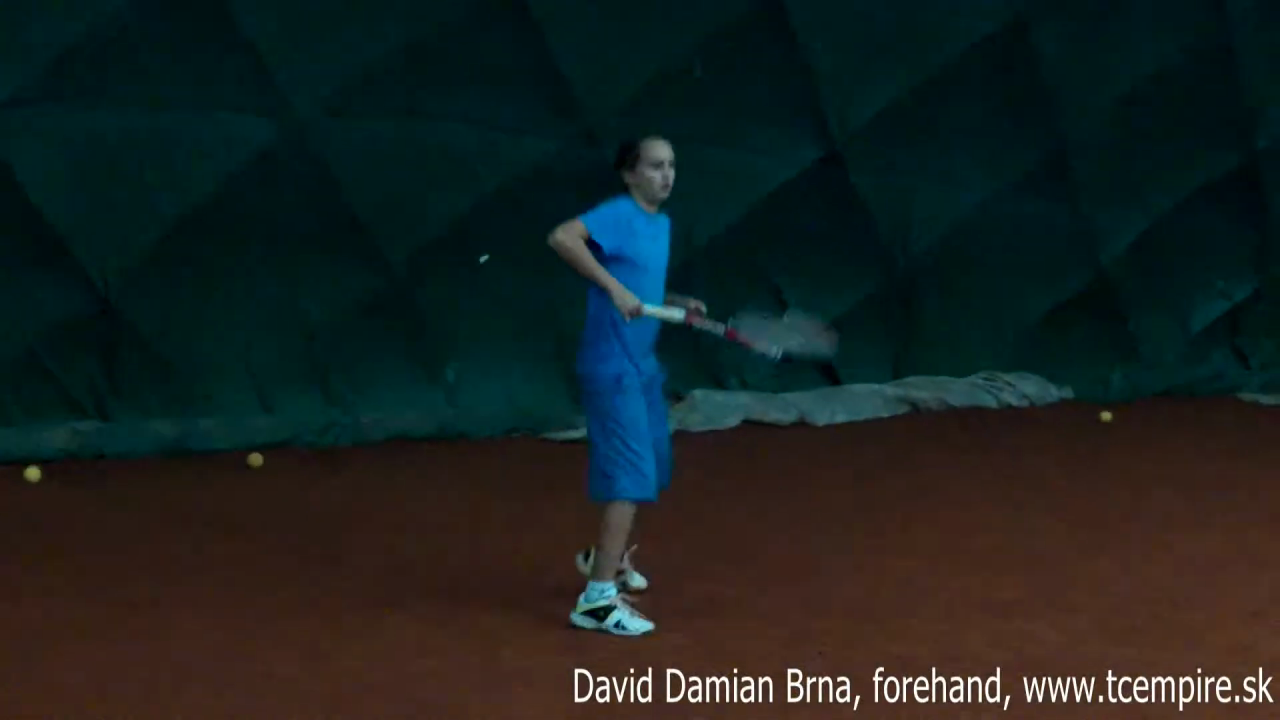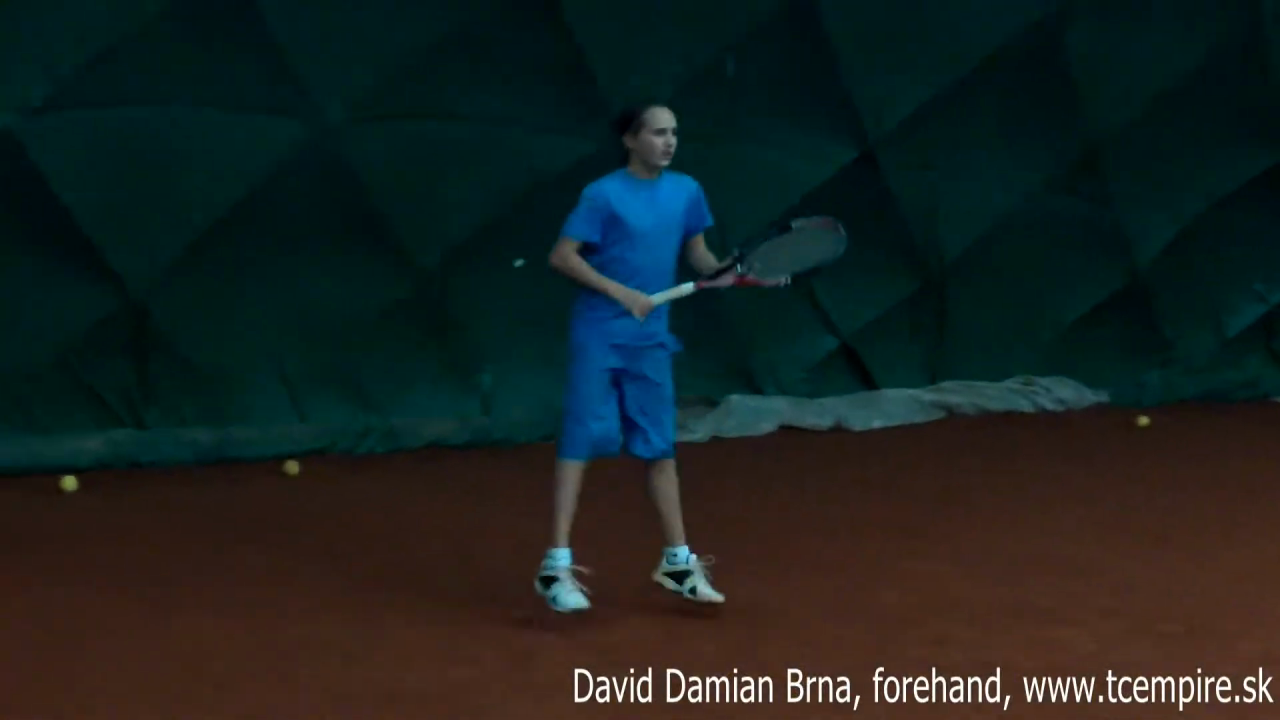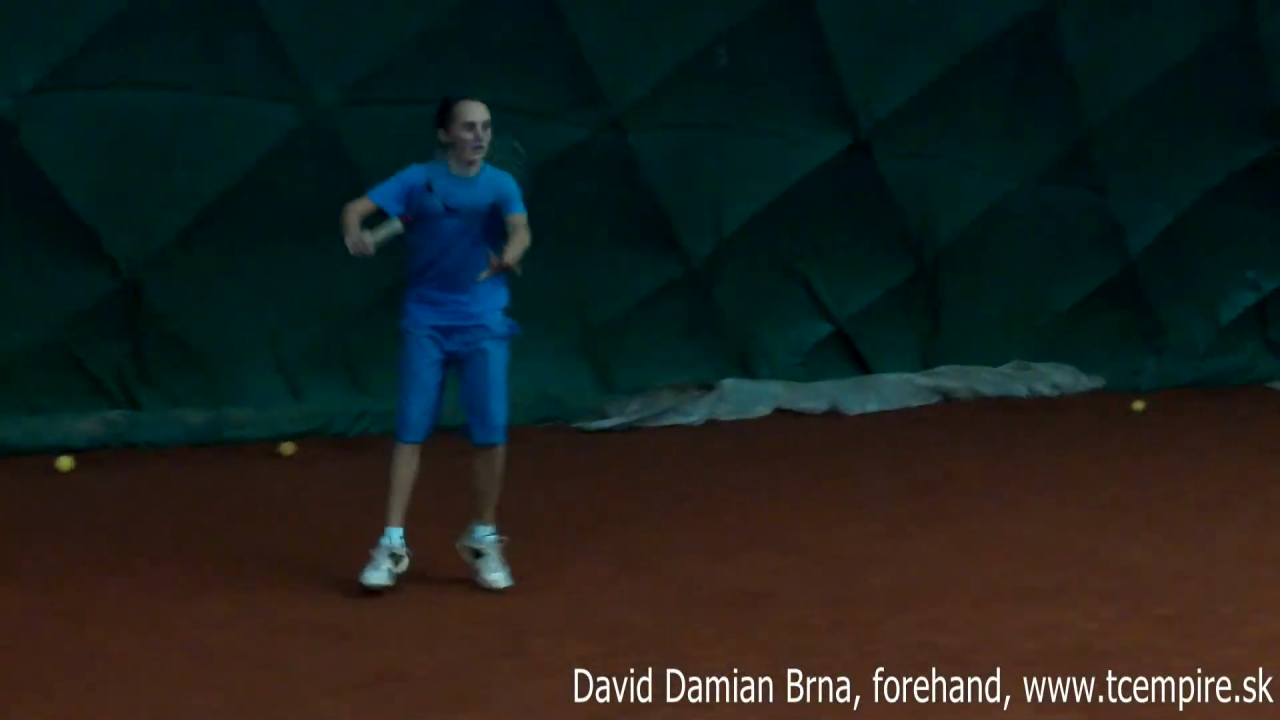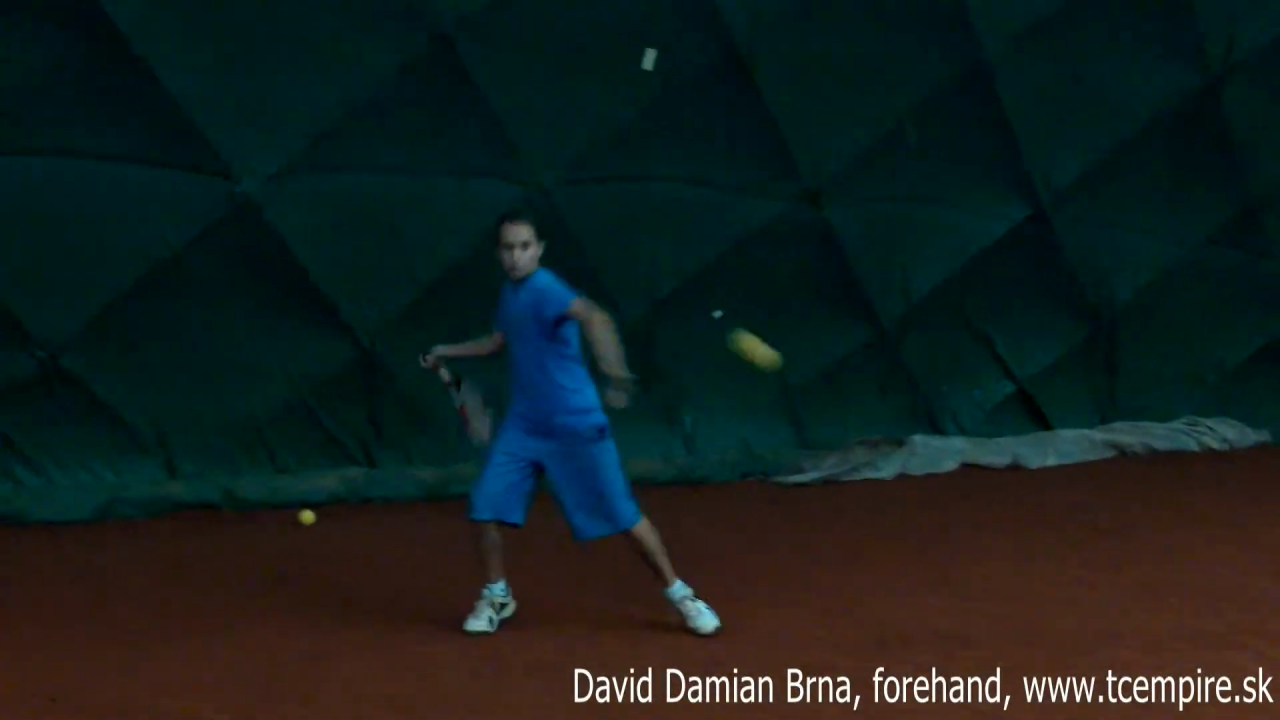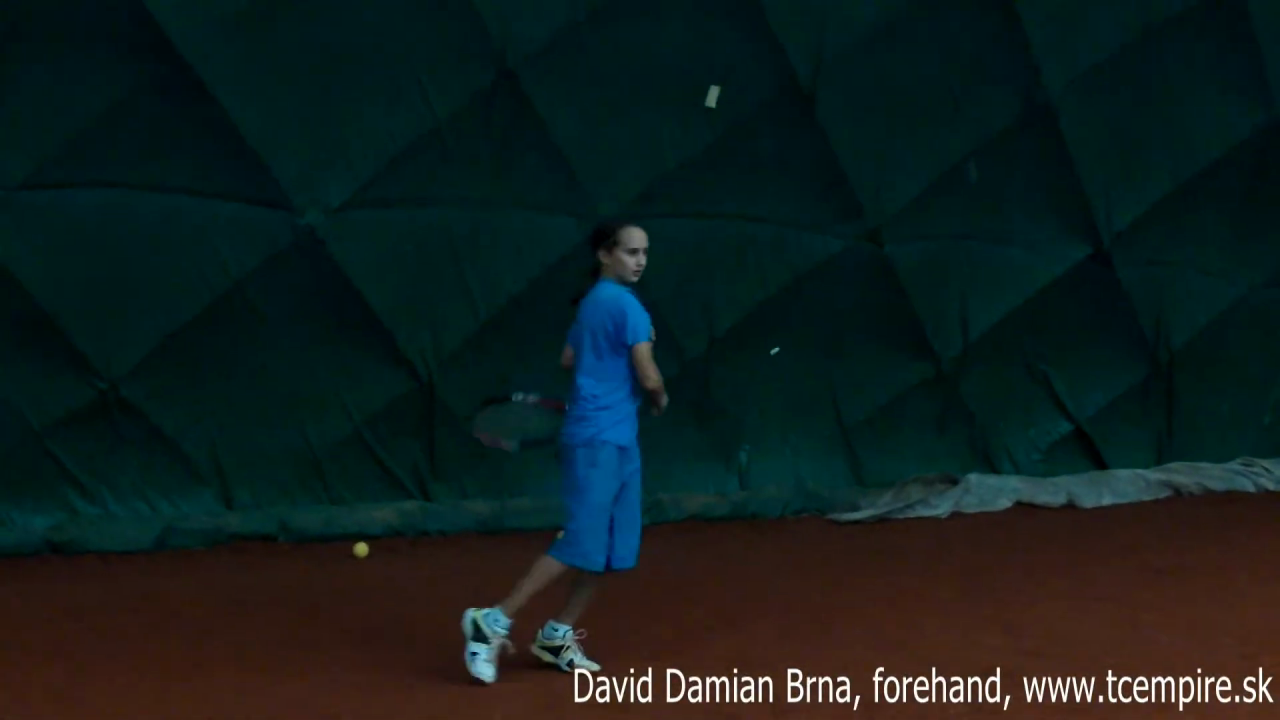
dt=0.7s
person 1, frame 1
left shoulder: (659, 224)
right shoulder: (618, 215)
right elbow: (561, 238)
left wrist: (679, 304)
right wrist: (615, 290)
left hip: (643, 366)
right hip: (610, 367)
left knee: (652, 470)
right knee: (627, 478)
left ankle: (601, 555)
right ankle: (599, 598)
person 1, frame 2
left shoulder: (686, 191)
right shoulder: (602, 194)
left elbow: (696, 252)
right elbow: (562, 257)
left wrist: (719, 272)
right wrist: (620, 292)
left hip: (651, 337)
right hip: (598, 333)
left knee: (658, 446)
right knee: (583, 436)
left ankle: (677, 561)
right ankle: (558, 564)
person 1, frame 3
left shoulder: (501, 183)
right shoulder: (420, 179)
left elbow: (520, 231)
right elbow: (360, 206)
left wrist: (507, 257)
right wrist: (353, 231)
left hip: (483, 321)
right hip: (426, 318)
left knee: (489, 431)
right knee: (412, 427)
left ankle: (481, 539)
right ankle: (391, 543)
person 1, frame 4
left shoulder: (548, 288)
right shoulder: (511, 293)
left elbow: (594, 316)
left wrist: (613, 368)
right wrist: (451, 351)
left hip: (577, 425)
right hip: (525, 424)
left knee: (622, 516)
right knee: (485, 508)
left ankle: (678, 591)
right ankle: (496, 595)
person 1, frame 5
left shoulder: (596, 302)
right shoulder: (623, 302)
left elbow: (569, 358)
right elbow: (648, 377)
right wrist: (659, 398)
left hip: (619, 442)
right hip: (596, 441)
left knee: (614, 549)
right knee: (580, 547)
left ankle: (558, 634)
right ankle: (492, 620)
